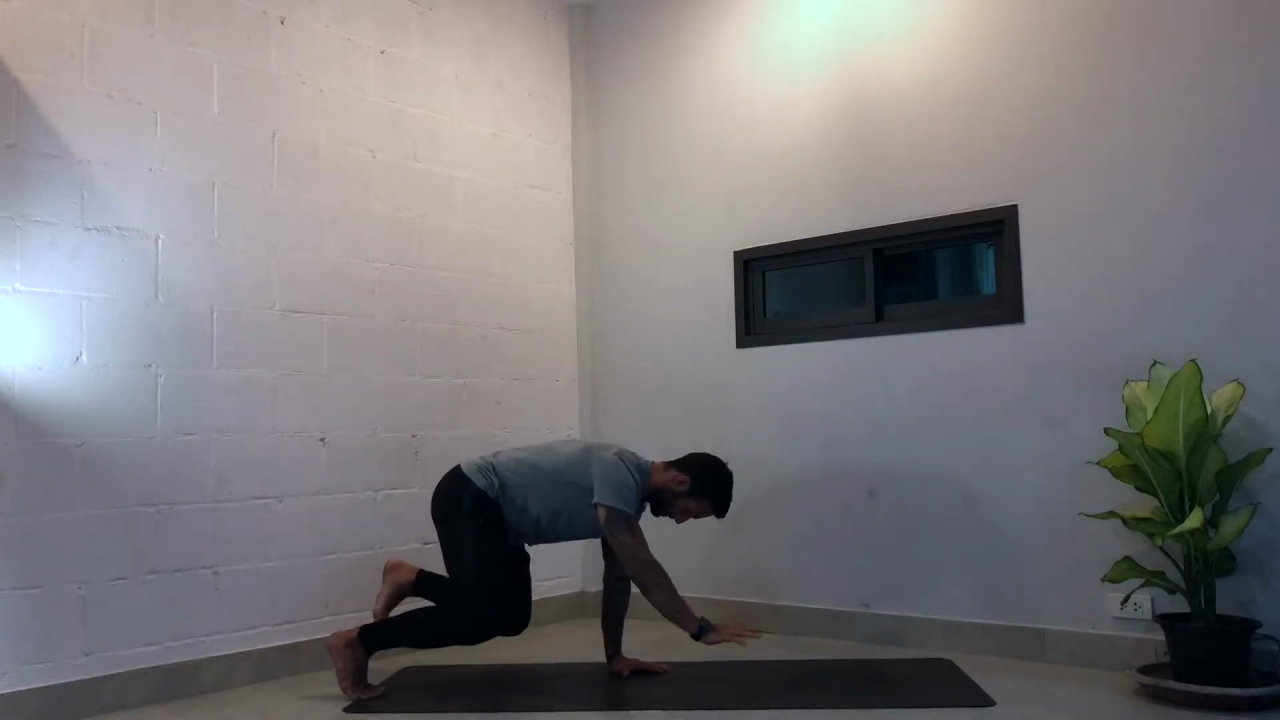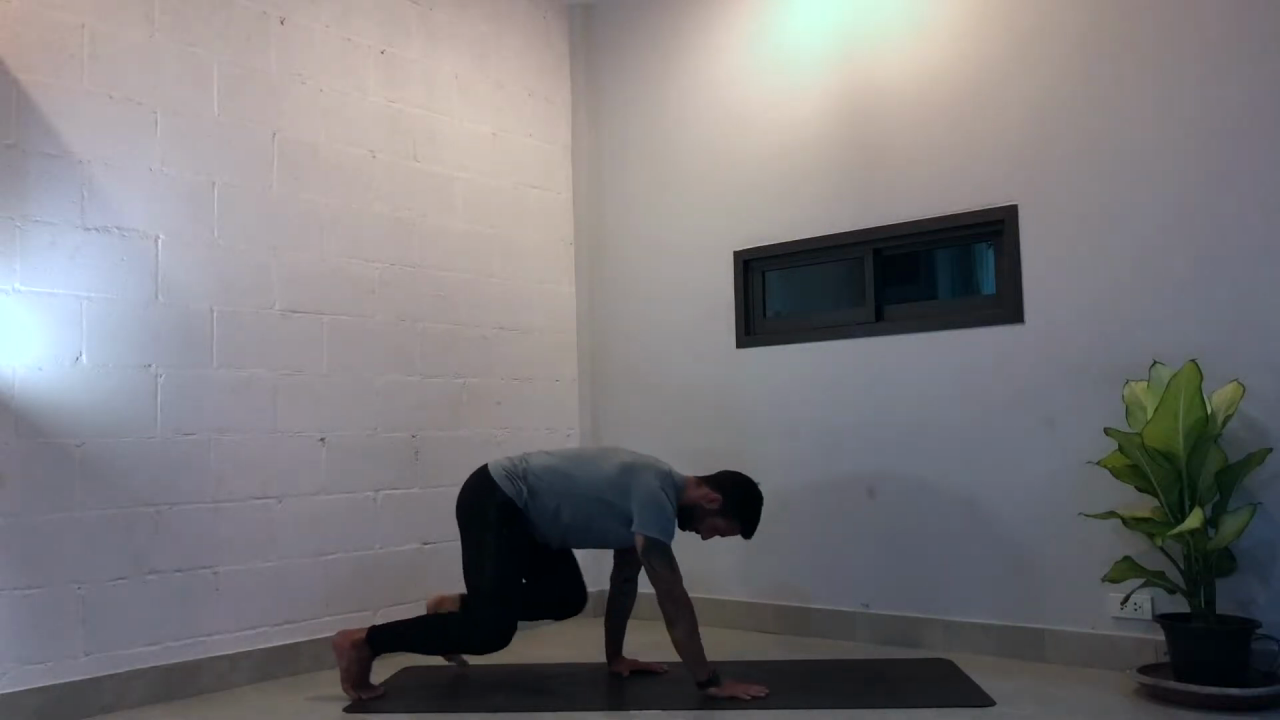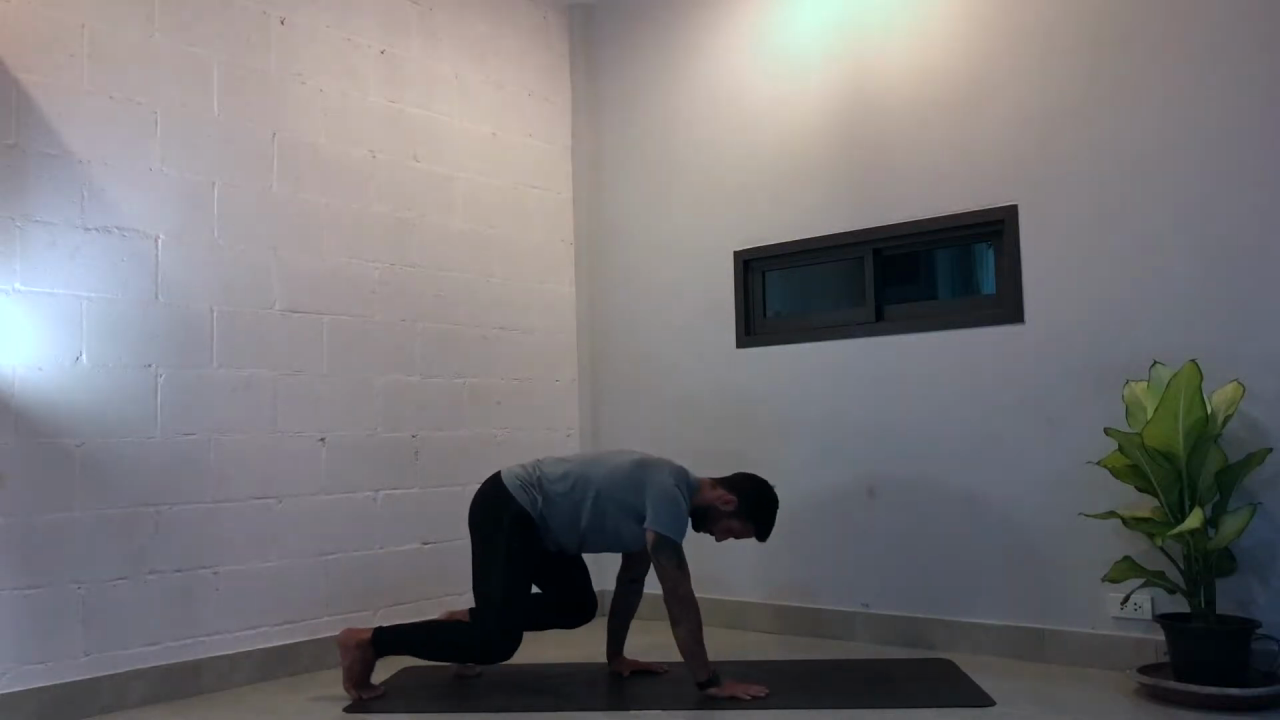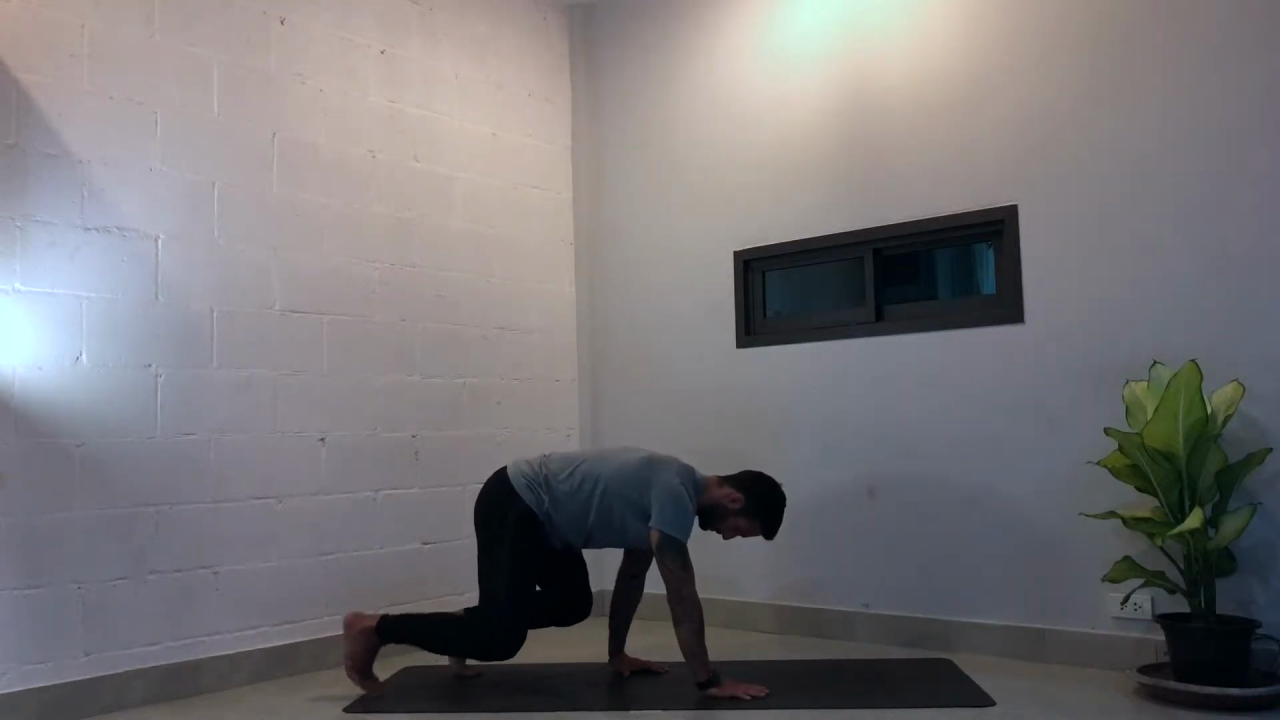
dt=0.4s
person 1, frame 1
left shoulder: (630, 488)
right shoulder: (619, 474)
left elbow: (617, 576)
right elbow: (642, 570)
left wrist: (615, 655)
right wrist: (702, 629)
left hip: (497, 512)
right hip: (468, 497)
left knee: (511, 617)
right knee: (484, 618)
left ankle: (410, 579)
right ankle: (355, 643)
person 1, frame 2
left shoulder: (653, 493)
right shoulder: (655, 496)
left elbow: (625, 578)
right elbow: (673, 599)
left wrist: (615, 656)
right wrist: (709, 680)
left hip: (520, 510)
right hip: (493, 501)
left knee: (568, 597)
right knee: (491, 630)
left ankle: (458, 608)
right ankle: (362, 643)
person 1, frame 3
left shoulder: (667, 493)
right shoulder: (669, 496)
left elbow: (632, 578)
right elbow: (679, 597)
left wrist: (615, 655)
right wrist: (709, 681)
left hip: (533, 519)
right hip: (507, 509)
left knee: (578, 606)
right knee: (497, 642)
left ankle: (468, 621)
right ankle: (367, 642)
person 1, frame 4
left shoulder: (670, 489)
right shoulder: (676, 494)
left elbow: (633, 572)
right elbow: (683, 596)
left wrist: (616, 652)
right wrist: (709, 680)
left hip: (536, 512)
right hip: (513, 505)
left knee: (574, 605)
right knee: (499, 639)
left ankle: (462, 624)
right ankle: (374, 629)
